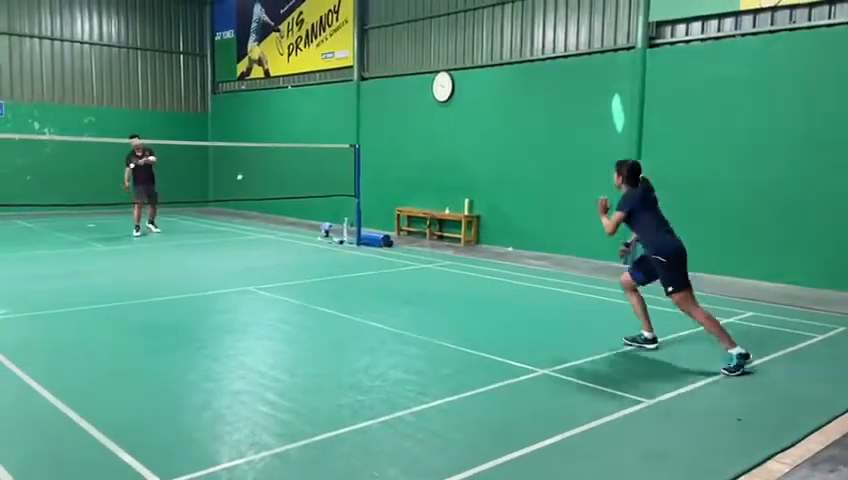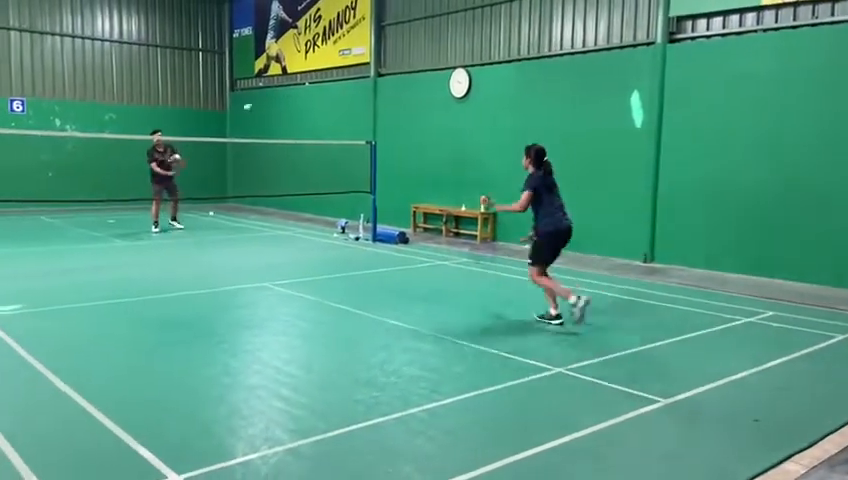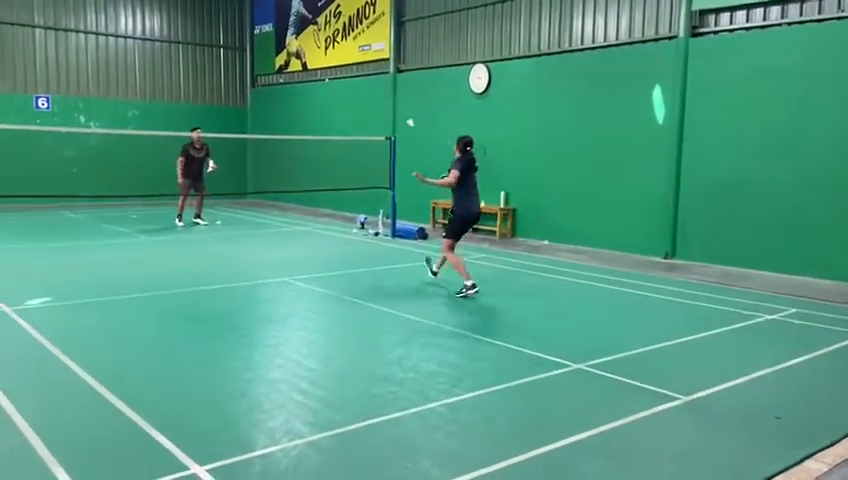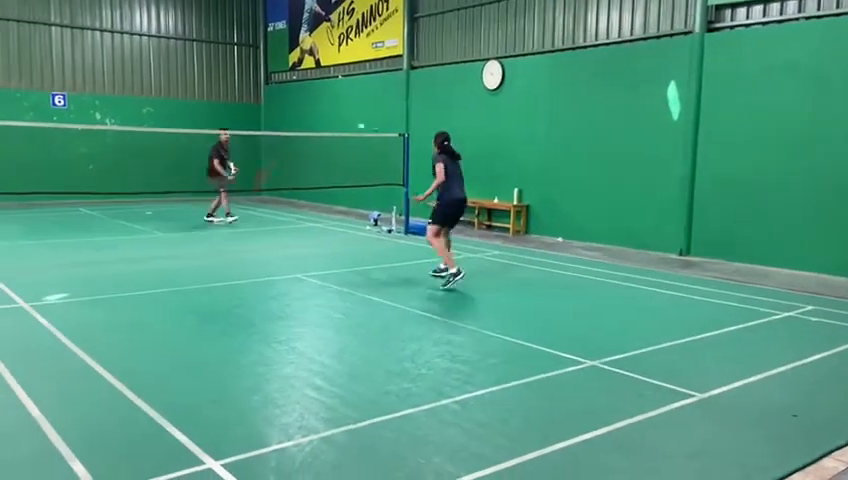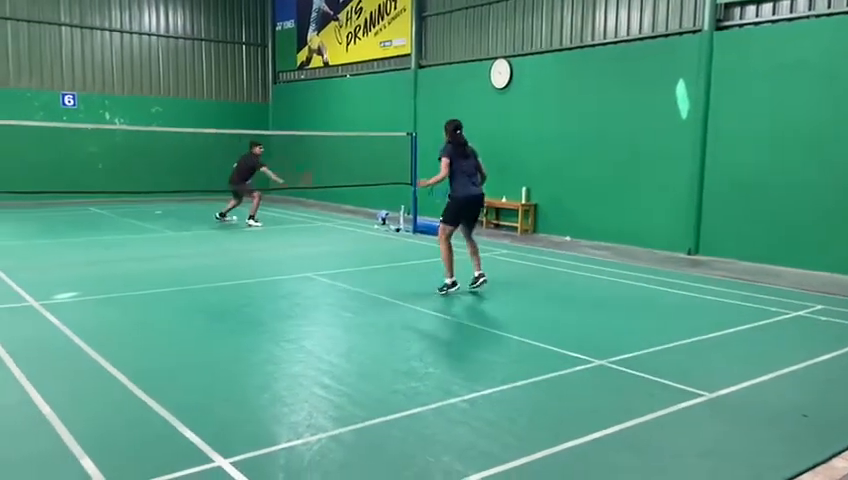
dt=0.5s
person 1, frame 1
left shoulder: (629, 197)
right shoulder: (640, 193)
left elbow: (610, 229)
left wrist: (602, 214)
right wrist: (629, 243)
left hip: (667, 255)
right hip: (656, 254)
left knee: (689, 307)
right knee: (627, 283)
left ankle: (737, 352)
right ankle: (648, 336)
person 1, frame 2
left shoulder: (533, 178)
right shoulder: (546, 176)
left elbow: (521, 207)
left wrist: (498, 207)
right wrist: (537, 230)
left hip: (549, 231)
right hip: (562, 228)
left knee: (535, 276)
right knee: (539, 270)
left ankle: (576, 299)
right ankle: (554, 312)
person 1, frame 3
left shoulder: (458, 162)
right shoulder: (469, 163)
left elbow: (451, 181)
left wrist: (426, 180)
right wrist: (448, 176)
left hip: (463, 212)
right hip: (473, 211)
left knee: (447, 249)
right knee: (450, 239)
left ankle: (469, 284)
right ankle: (436, 268)
person 1, frame 4
left shoulder: (439, 157)
right shoulder: (453, 158)
left elbow: (441, 178)
left wrist: (424, 196)
right wrist: (438, 202)
left hip: (449, 200)
right hip: (460, 200)
left knee: (432, 236)
right knee: (444, 231)
left ankle: (453, 271)
right ankle: (444, 266)
person 1, frame 5
left shoulder: (448, 149)
right shoulder: (470, 150)
left elbow: (444, 174)
right elbow: (483, 175)
left wrist: (427, 183)
left hip: (460, 198)
right hip: (477, 197)
left knee: (443, 237)
right knee: (468, 235)
left ankle: (450, 281)
right ankle: (479, 274)
